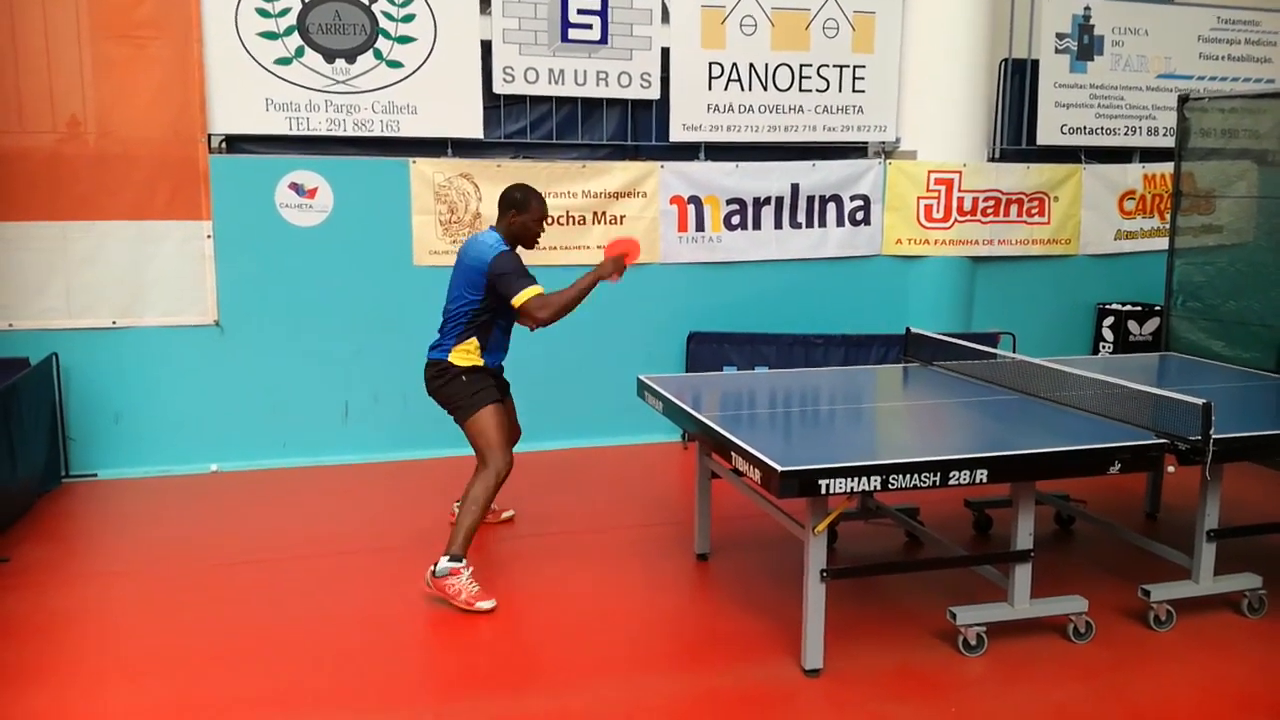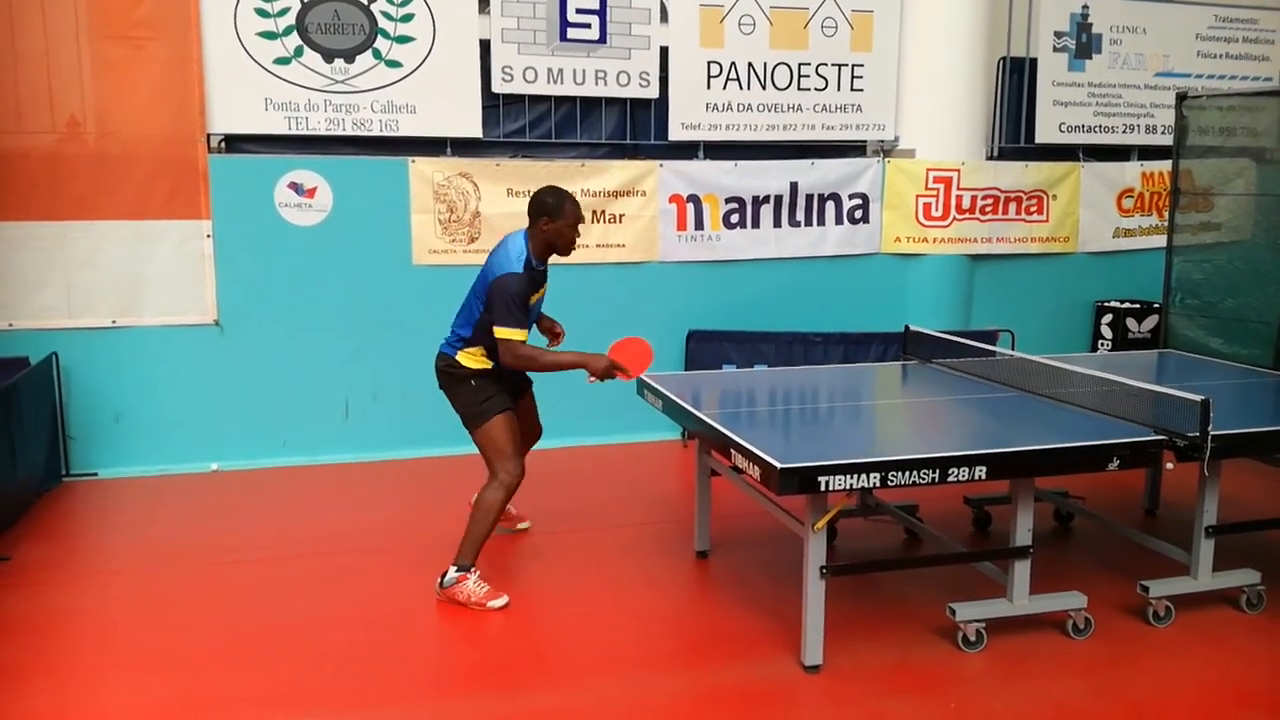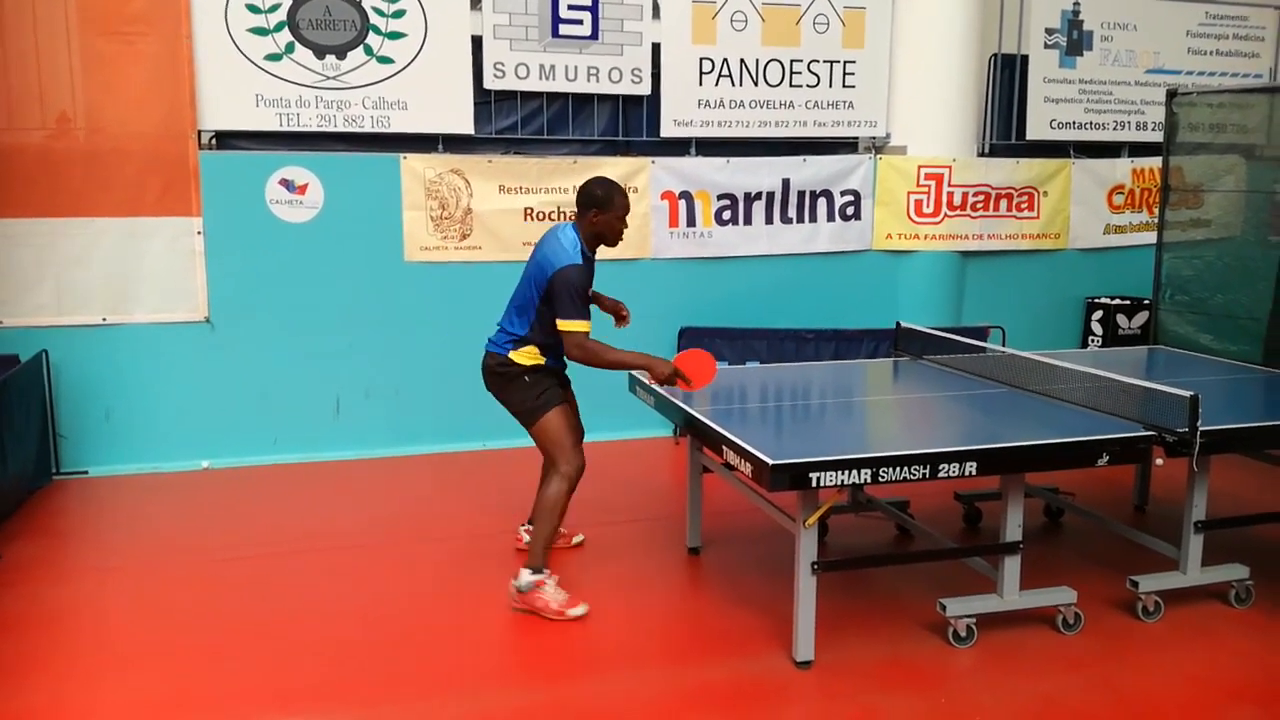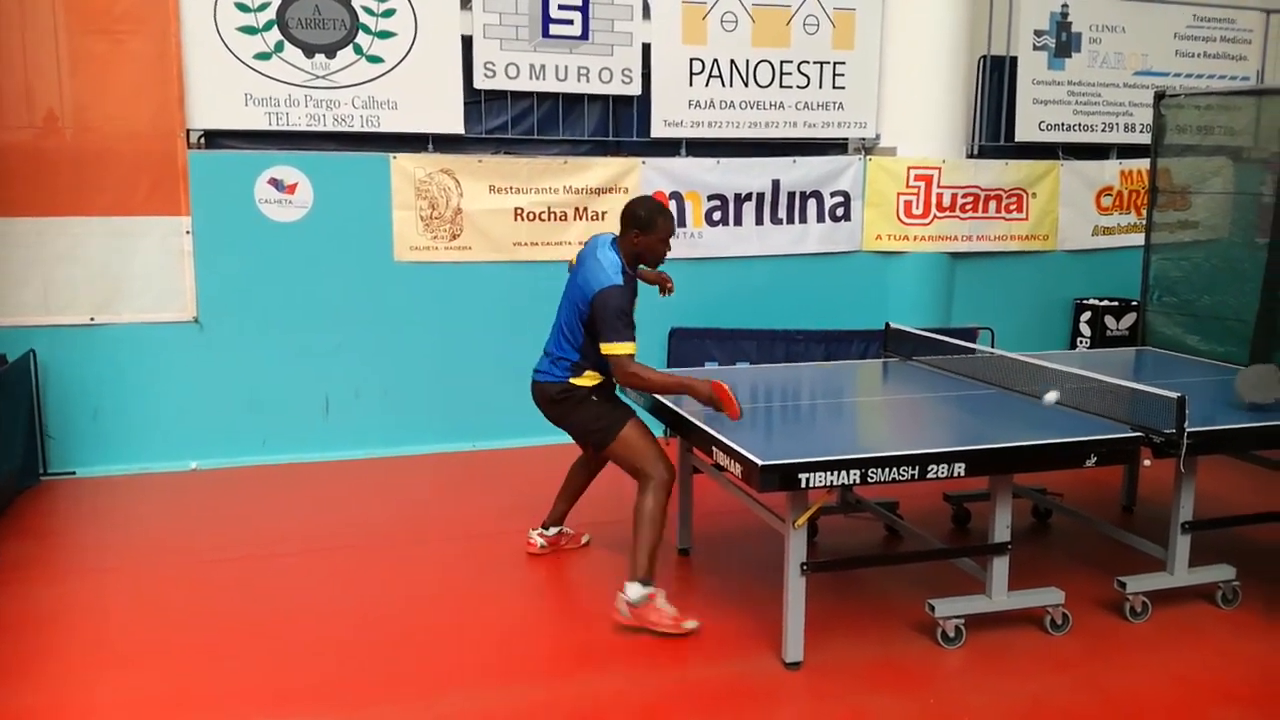
dt=0.4s
person 1, frame 1
left shoulder: (479, 244)
right shoulder: (501, 258)
right elbow: (541, 312)
left wrist: (520, 307)
right wrist: (598, 273)
left hip: (474, 366)
right hip: (458, 370)
left knee: (508, 434)
right knee: (499, 462)
left ankle: (469, 505)
right ankle: (449, 568)
person 1, frame 2
left shoulder: (524, 245)
right shoulder: (514, 275)
right elbow: (515, 355)
left wrist: (541, 320)
right wrist: (583, 361)
left hip: (491, 363)
right hip: (469, 370)
left knee: (528, 433)
right knee: (507, 472)
left ankle: (495, 508)
right ankle: (457, 576)
person 1, frame 3
left shoulder: (564, 234)
right shoulder: (571, 267)
right elbow: (578, 347)
left wrist: (600, 301)
right wrist: (647, 362)
left hip: (532, 361)
right hip: (517, 367)
left knee: (569, 438)
right knee: (568, 464)
left ankle: (539, 527)
right ankle: (533, 579)
person 1, frame 4
left shoulder: (599, 243)
right shoulder: (612, 291)
right elbow: (623, 373)
left wrist: (643, 275)
right wrist: (688, 384)
left hip: (552, 381)
right hip: (572, 391)
left knee: (600, 450)
right knee: (657, 474)
left ankle: (549, 532)
right ankle: (638, 594)
